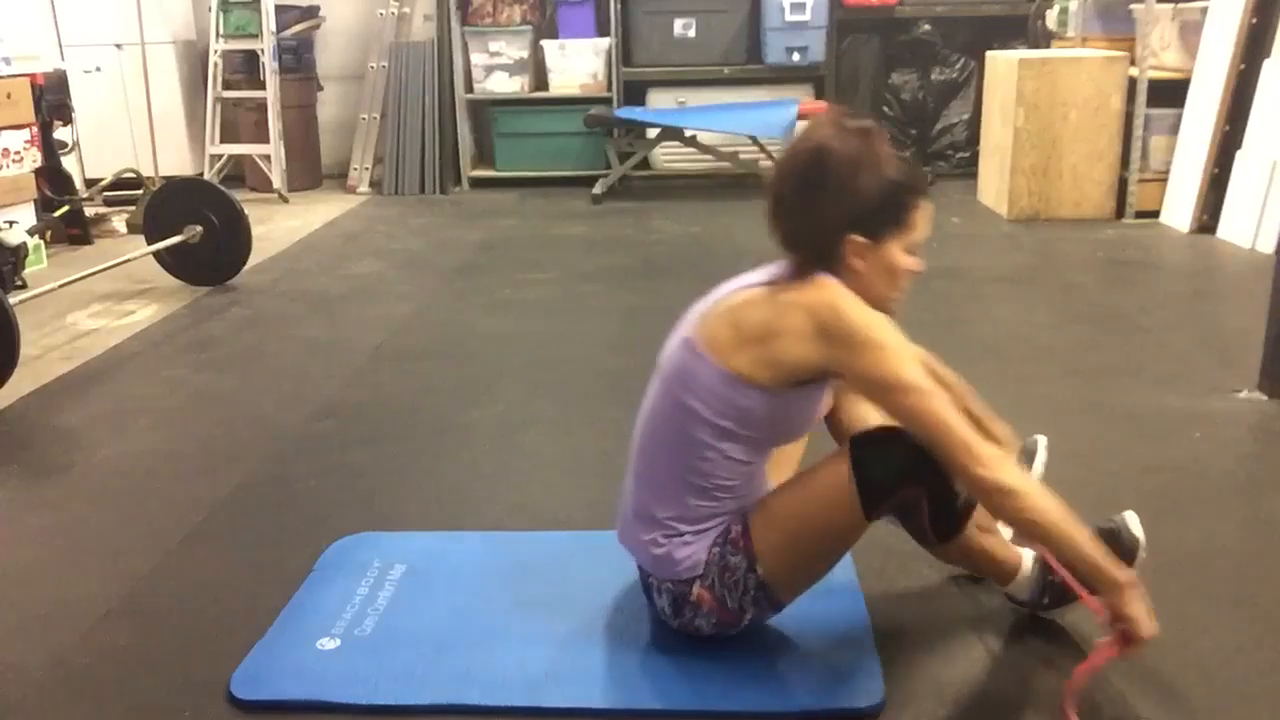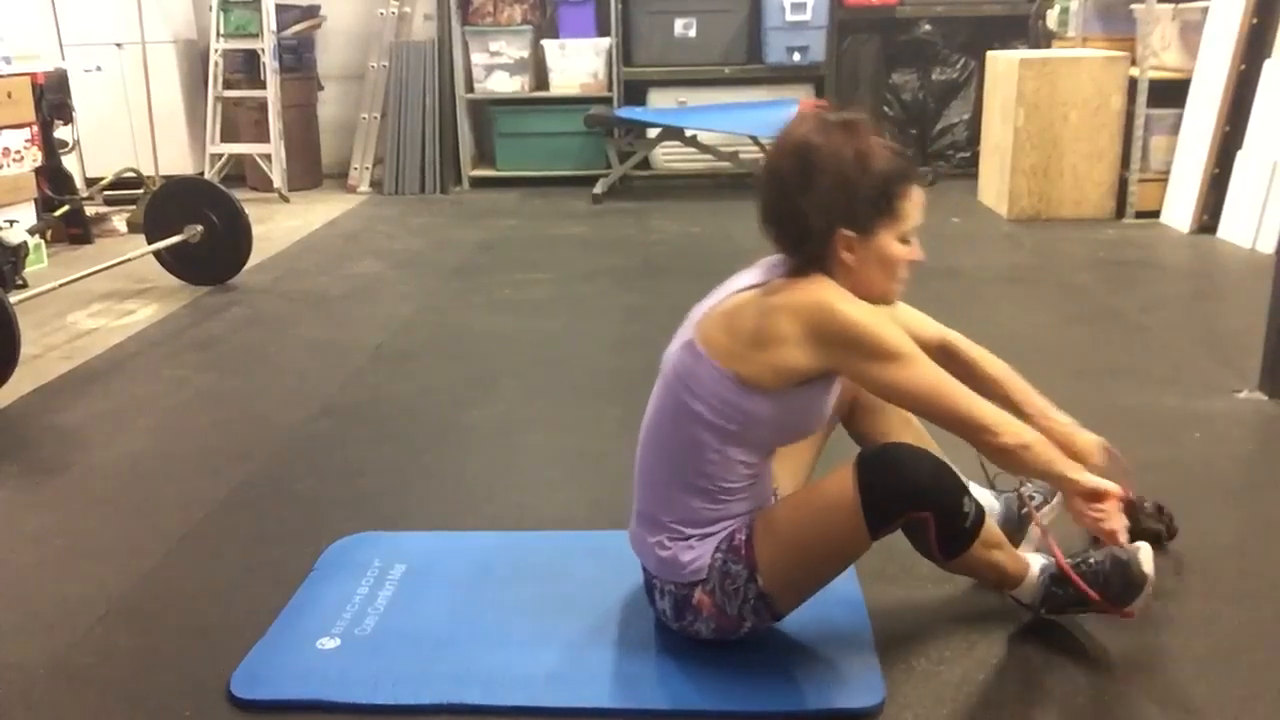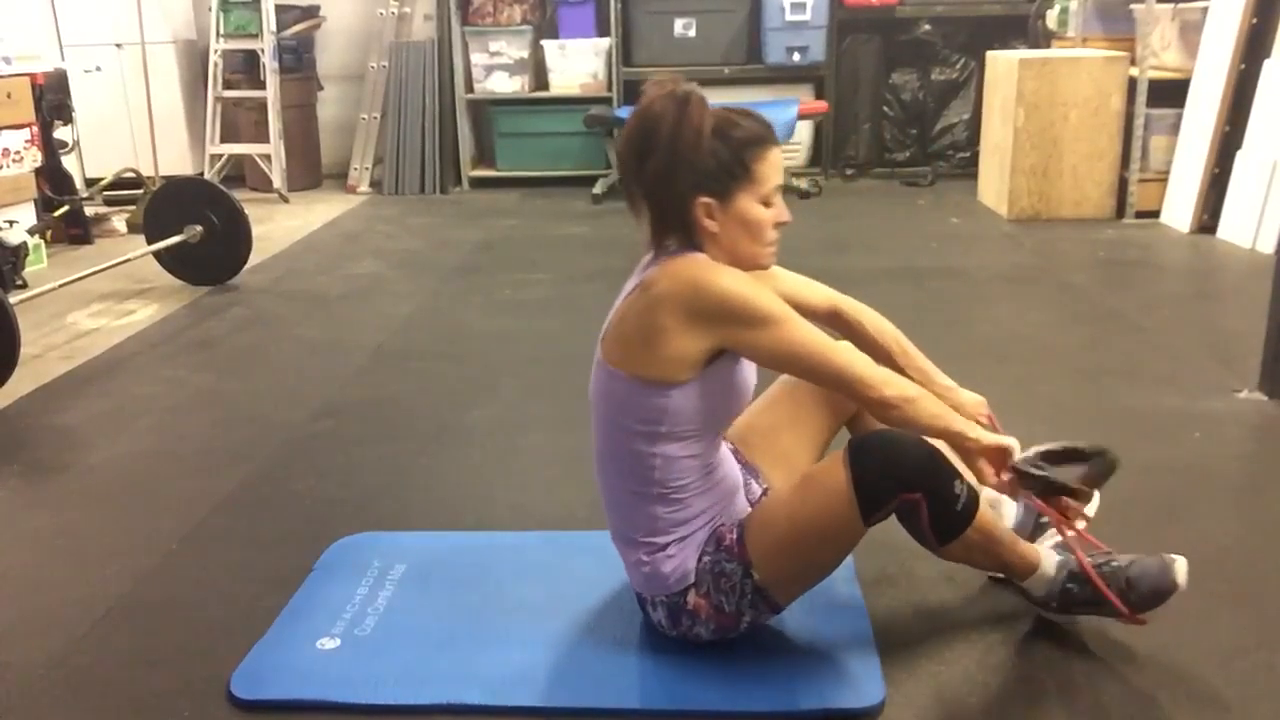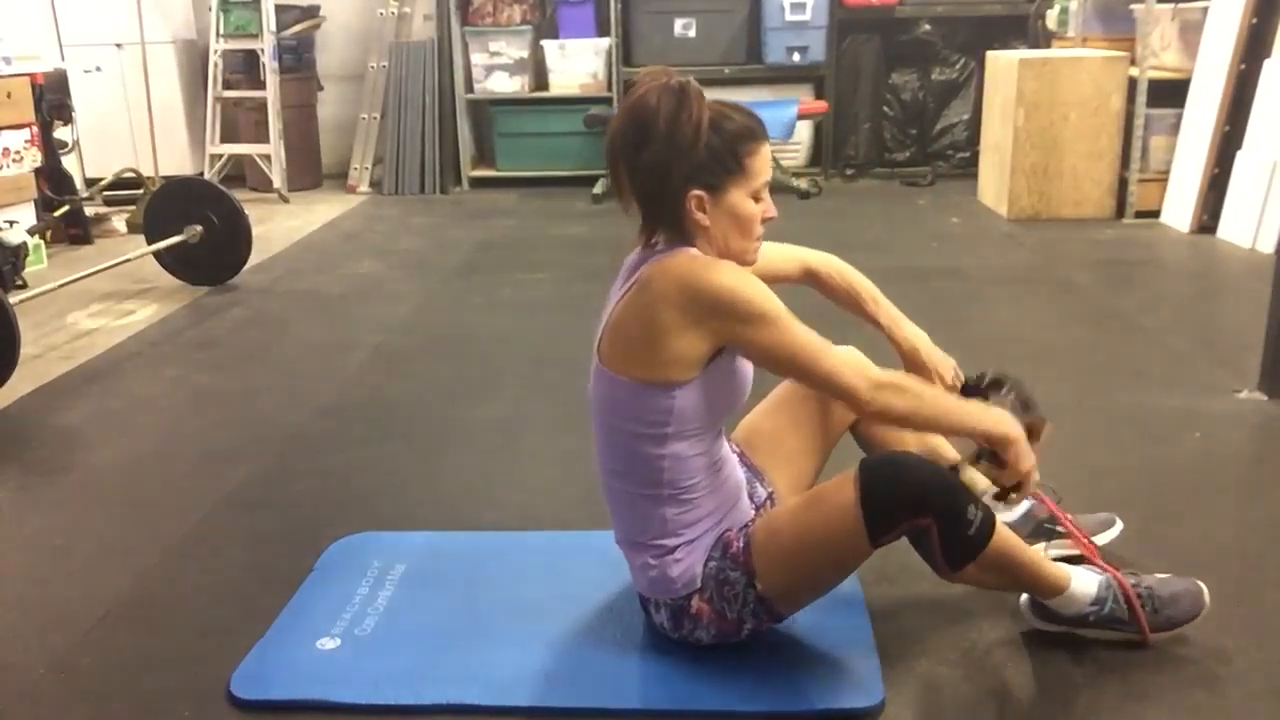
dt=0.5s
person 1, frame 1
left shoulder: (796, 286)
right shoulder: (825, 311)
left elbow: (918, 366)
right elbow: (979, 467)
left wrist: (996, 433)
right wrist: (1112, 579)
left hip: (690, 540)
right hip: (700, 585)
right knee: (897, 461)
left ankle: (972, 514)
right ankle: (1030, 583)
person 1, frame 2
left shoulder: (805, 278)
right shoulder: (823, 311)
left elbow: (949, 348)
right elbow: (995, 434)
left wrist: (1062, 428)
right wrist: (1076, 482)
left hip: (716, 525)
right hip: (703, 584)
right knee: (906, 476)
left ankle: (981, 514)
right ankle: (1036, 584)
person 1, frame 3
left shoulder: (698, 263)
right shoulder: (701, 289)
left elbow: (844, 313)
right elbow: (882, 395)
left wrist: (948, 395)
right wrist: (971, 437)
left hip: (712, 513)
right hip: (695, 586)
left knee: (847, 370)
right knee: (897, 462)
left ankle: (1001, 519)
right ankle: (1049, 580)
person 1, frame 4
left shoulder: (677, 254)
right shoulder: (699, 283)
left elbow: (820, 267)
right elbow: (865, 395)
left wrist: (912, 340)
right wrist: (995, 425)
left hip: (712, 515)
right hip: (699, 587)
left knee: (842, 371)
right knee: (910, 485)
left ankle: (1009, 523)
right ankle: (1073, 599)
